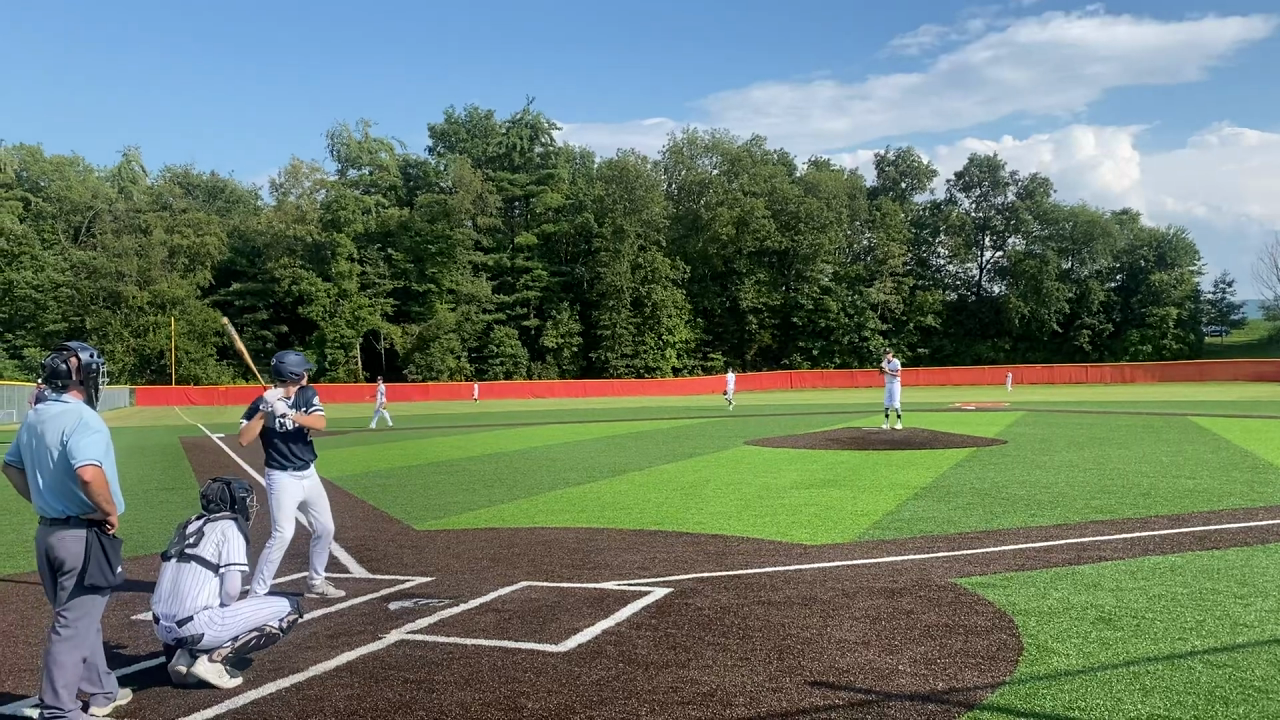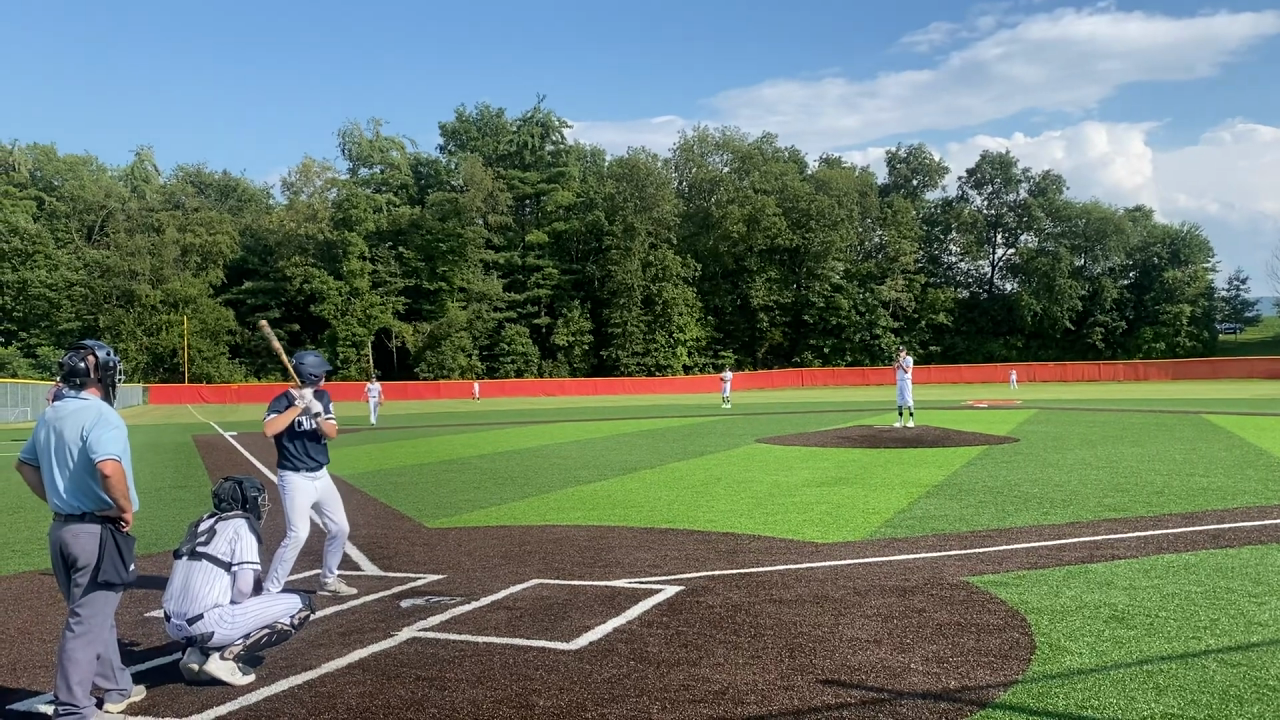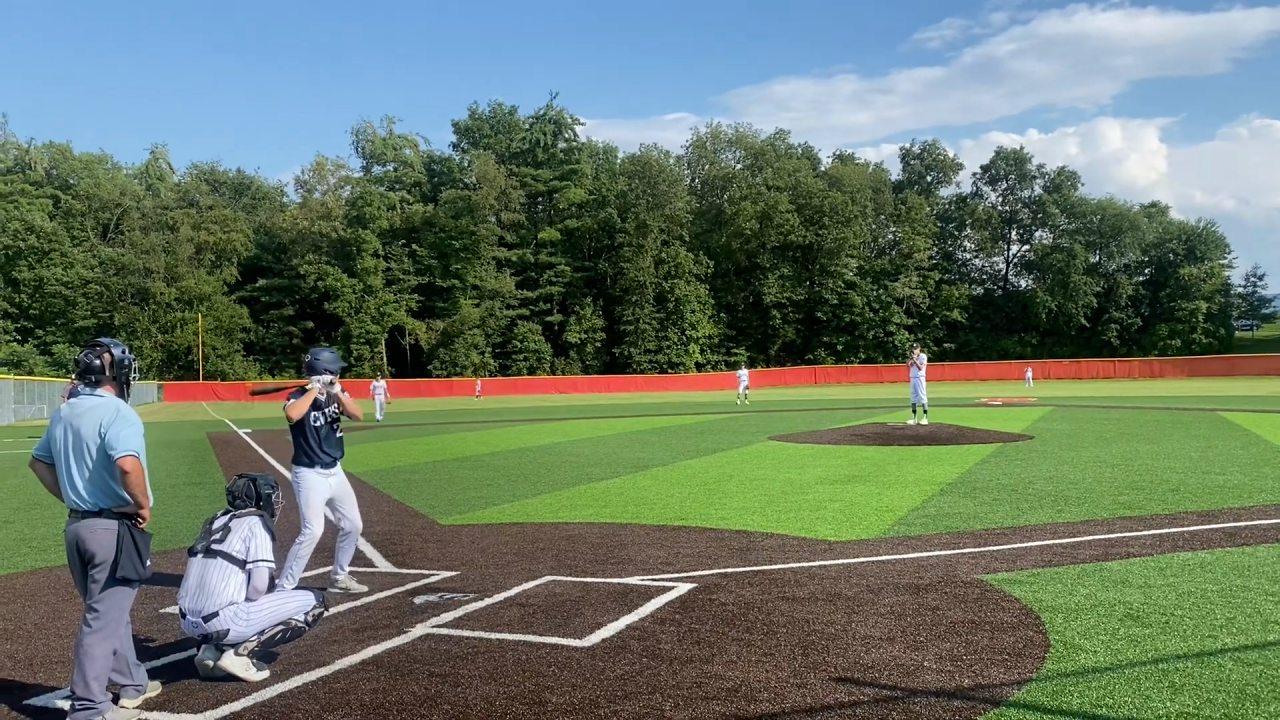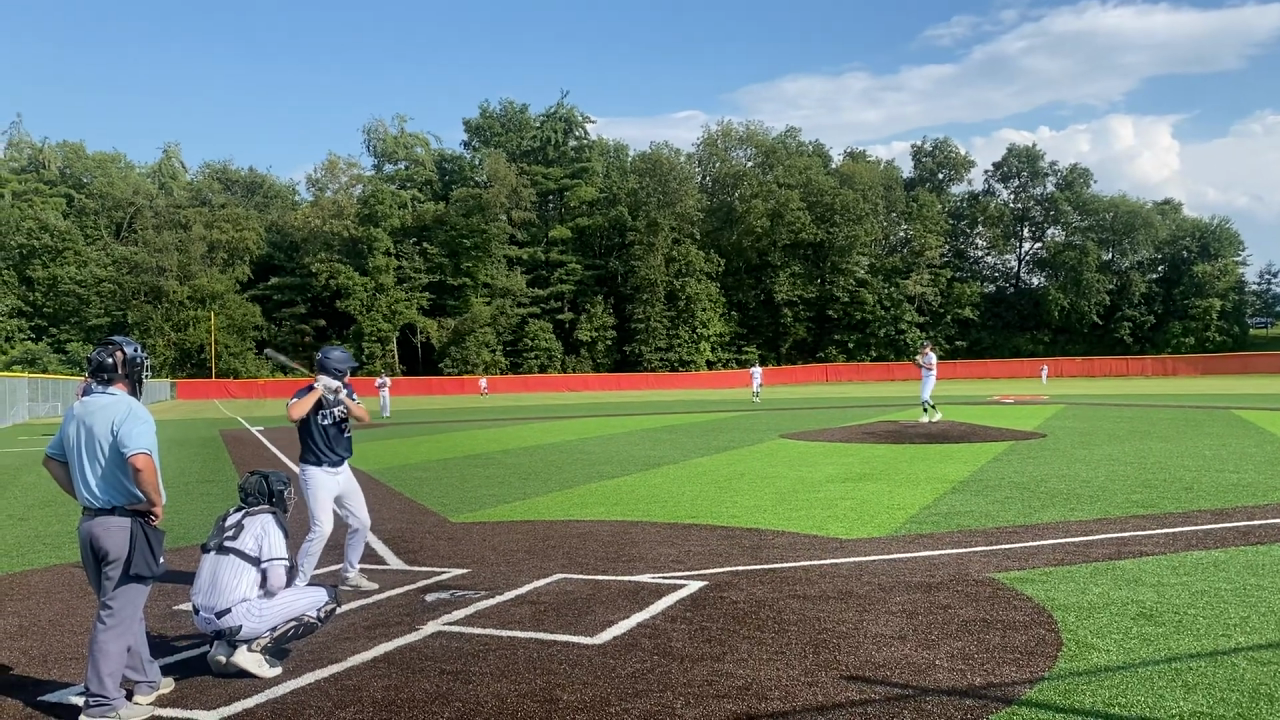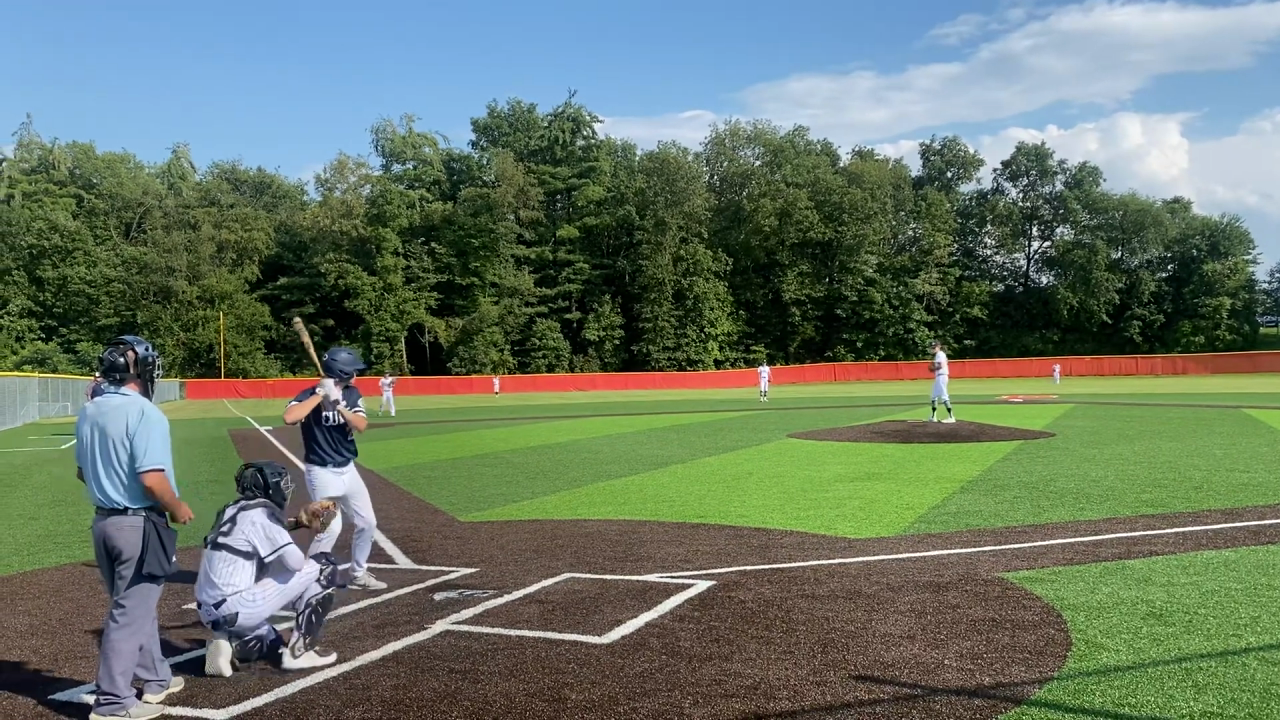
dt=1s
person 1, frame 1
left shoulder: (34, 417)
right shoulder: (83, 418)
right elbow: (89, 474)
right wrist: (110, 512)
left hip: (48, 531)
right hip: (83, 534)
left knee: (82, 617)
right knee: (73, 625)
person 1, frame 2
left shoulder: (50, 415)
right shoulder: (100, 415)
left elbow: (26, 464)
right elbow: (108, 468)
right wrist: (125, 509)
left hip: (61, 528)
right hip: (97, 531)
left knee: (96, 613)
right knee: (87, 620)
left ankle: (116, 688)
person 1, frame 3
left shoulder: (63, 413)
right shoulder: (117, 412)
left elbow: (39, 462)
right elbow: (127, 465)
right wrist: (143, 504)
left hip: (76, 525)
right hip: (113, 527)
left knee: (111, 609)
right knee: (104, 616)
left ankle: (132, 684)
person 1, frame 4
left shoulder: (76, 411)
right shoulder: (129, 410)
left elbow: (52, 460)
right elbow: (140, 462)
right wrist: (155, 502)
left hip: (90, 522)
right hip: (126, 525)
left knee: (124, 606)
right knee: (118, 613)
left ankle: (145, 680)
person 1, frame 5
left shoulder: (89, 411)
right shoulder: (144, 412)
left elbow: (84, 471)
right elbow: (151, 479)
right wrist: (179, 508)
left hip: (104, 521)
right hip: (140, 525)
left knee: (137, 605)
right knee: (130, 612)
left ankle: (155, 679)
person 2, frame 1
left shoulder: (308, 394)
right shoulder: (262, 401)
left elbow: (320, 423)
right elbow: (243, 440)
left wrist: (288, 413)
right wrist: (264, 412)
left hip: (309, 474)
right hip: (282, 478)
left knee: (325, 529)
right knee: (282, 535)
left ankle: (316, 583)
right ankle: (256, 595)
person 2, frame 2
left shoulder: (322, 397)
right shoulder: (282, 401)
left elbow: (332, 433)
right elbow: (268, 430)
left wrist: (318, 415)
right wrist: (298, 405)
left hip: (321, 476)
right hip: (294, 479)
left knee: (339, 528)
right knee: (297, 535)
left ankle: (328, 581)
right ankle: (269, 592)
person 2, frame 3
left shoulder: (335, 392)
right shoulder: (298, 396)
left elbow: (357, 415)
right elbow: (292, 415)
left wrist: (335, 390)
right wrist: (315, 388)
left hip: (335, 472)
right hip: (309, 475)
left knee: (352, 526)
right knee: (312, 532)
left ankle: (339, 578)
right ankle: (283, 589)
person 2, frame 4
left shoulder: (346, 390)
right shoulder: (307, 393)
left elbow: (364, 417)
right elbow: (293, 414)
left wrist: (341, 395)
right wrist: (319, 388)
left hip: (343, 470)
right hip: (317, 473)
left knee: (361, 522)
right knee: (322, 529)
left ankle: (350, 575)
right ankle: (297, 586)
person 2, frame 5
left shoulder: (352, 393)
right shoulder: (310, 394)
left elbow: (361, 426)
right elbow: (289, 417)
left wrist: (338, 404)
right wrist: (320, 394)
left hip: (348, 470)
right hip: (322, 473)
left knee: (367, 523)
right knee: (331, 528)
left ankle: (359, 575)
person 3, frame 1
left shoulder: (189, 526)
right shoulder: (230, 526)
right elbow: (231, 590)
right wrist: (224, 613)
left hip: (162, 627)
right hip: (195, 626)
right knee: (289, 608)
left ankle: (186, 655)
right ankle: (214, 660)
person 3, frame 2
left shoulder: (201, 524)
right shoulder: (243, 526)
right elbow: (243, 588)
left hip: (173, 625)
right hip: (207, 623)
right knee: (301, 605)
left ankle: (198, 653)
right ankle: (227, 657)
person 3, frame 3
left shoulder: (215, 521)
right shoulder: (256, 523)
right elbow: (259, 586)
right wrist: (246, 616)
left hip: (188, 622)
right hip: (221, 621)
right knee: (315, 601)
left ankle: (212, 650)
right ankle: (241, 654)
person 3, frame 4
left shoulder: (229, 518)
right shoulder: (269, 520)
right elbow: (276, 583)
left hip: (202, 618)
right hip: (234, 618)
right knee: (327, 598)
left ankle: (224, 647)
right ankle: (254, 650)
person 3, frame 5
left shoulder: (234, 510)
right shoulder: (261, 513)
right elbow: (296, 562)
left hip: (210, 612)
right hip: (235, 608)
left knee: (273, 643)
right knee: (324, 568)
left ankle: (228, 643)
right ankle: (299, 651)
